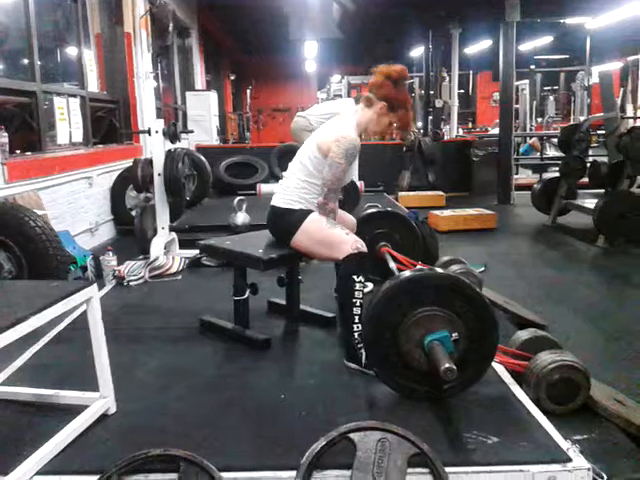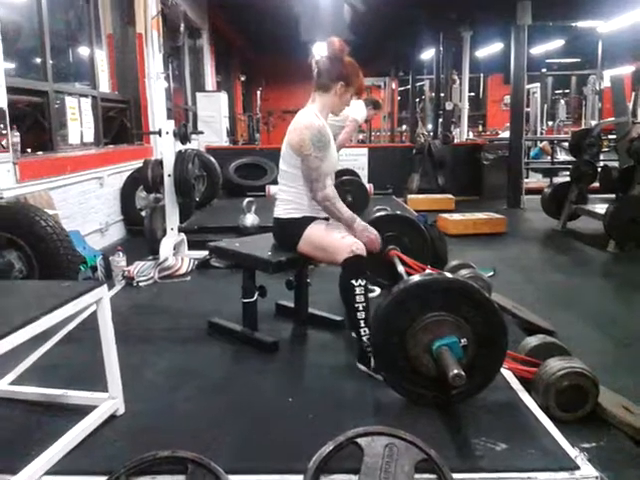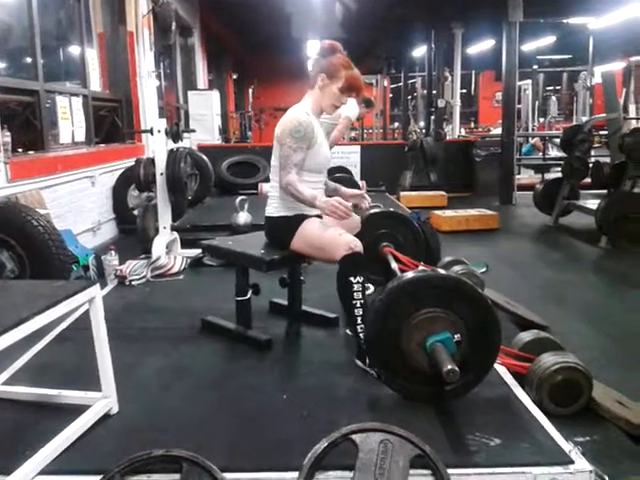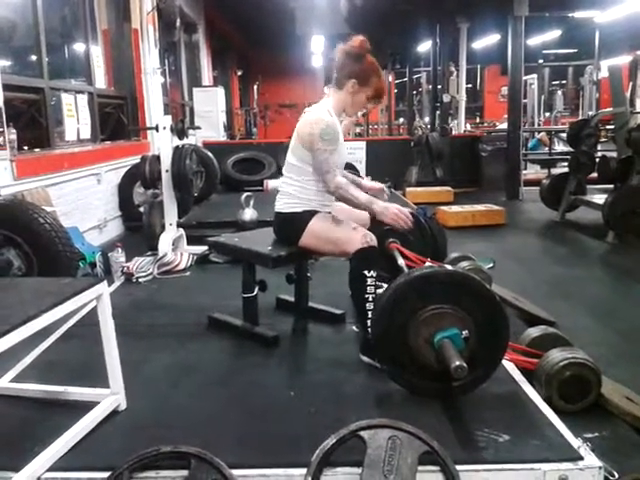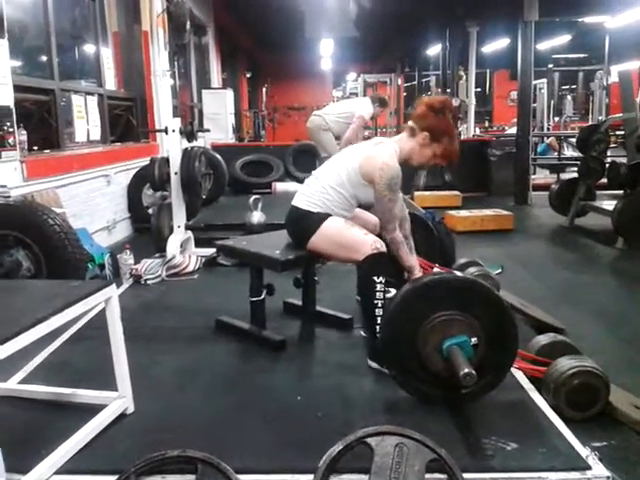
dt=0.7s
person 1, frame 1
left shoulder: (346, 123)
right shoulder: (347, 138)
right elbow: (328, 200)
left wrist: (343, 226)
right wrist: (338, 231)
left hip: (300, 207)
right hip: (289, 215)
left knee: (356, 230)
right knee: (354, 250)
left ankle: (352, 309)
right ankle: (355, 350)
person 1, frame 2
left shoulder: (313, 119)
right shoulder: (312, 126)
left elbow: (323, 185)
right elbow: (320, 192)
left wrist: (353, 221)
right wrist: (356, 226)
left hip: (308, 216)
right hip: (294, 222)
left knee: (360, 233)
right knee: (354, 251)
left ankle: (363, 304)
right ankle: (367, 352)
person 1, frame 3
left shoulder: (311, 120)
right shoulder: (299, 121)
right elbow: (287, 180)
left wrist: (341, 192)
right wrist: (322, 201)
left hip: (306, 213)
right hip: (286, 219)
left knee: (357, 223)
right knee: (350, 249)
left ankle: (359, 294)
right ankle: (365, 348)
person 1, frame 4
left shoulder: (326, 115)
right shoulder: (323, 121)
right elbow: (332, 183)
left wrist: (362, 183)
right wrist: (378, 206)
left hip: (311, 209)
right hip: (295, 216)
left knee: (372, 221)
right knee: (364, 244)
left ankle: (373, 298)
right ankle: (371, 345)
person 1, frame 5
left shoulder: (386, 147)
right shoulder: (387, 165)
left elbow: (399, 215)
right elbow: (392, 230)
left wrist: (412, 258)
right wrist: (414, 272)
left hip: (320, 209)
right hip: (307, 217)
left knee: (380, 231)
right knee: (374, 250)
left ankle: (378, 308)
right ankle: (380, 352)
